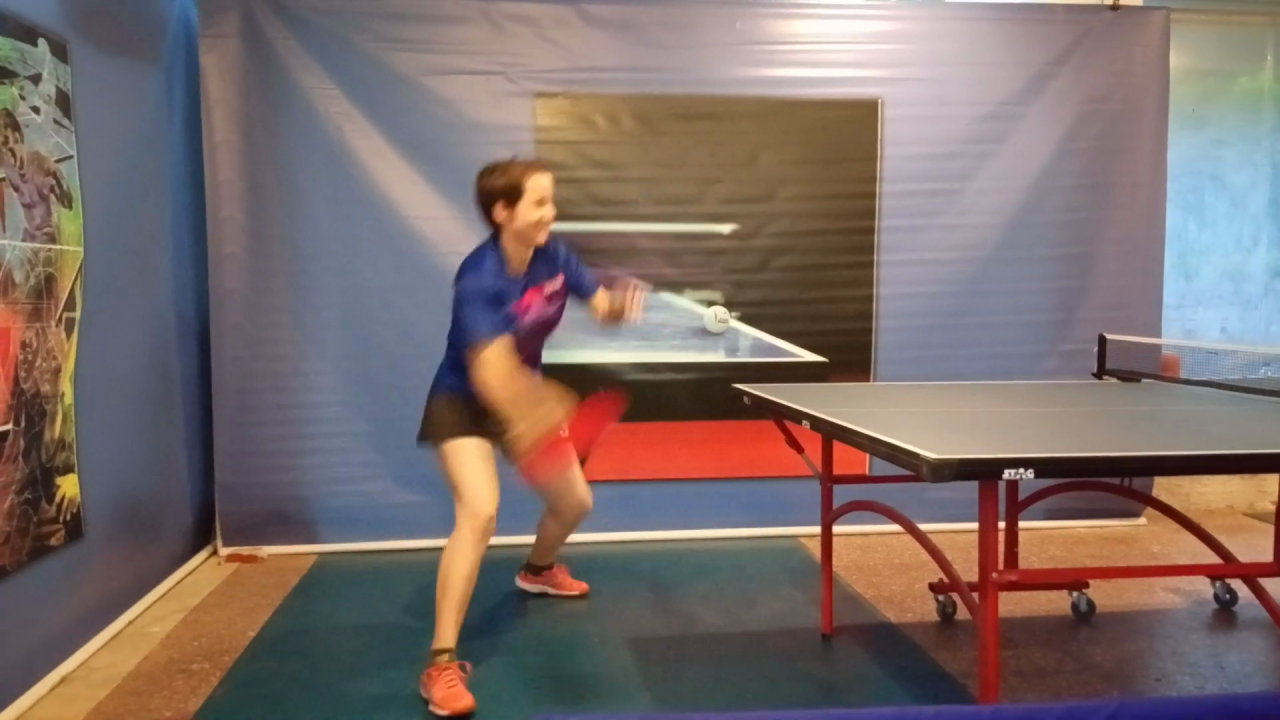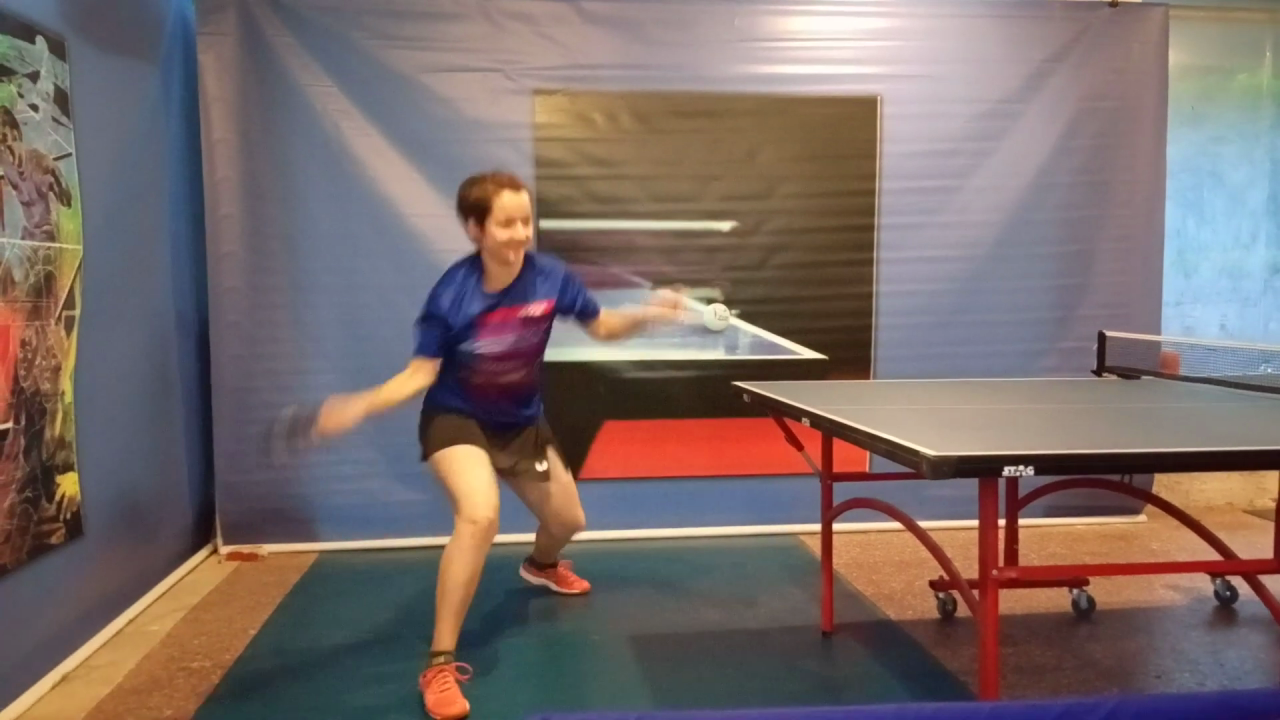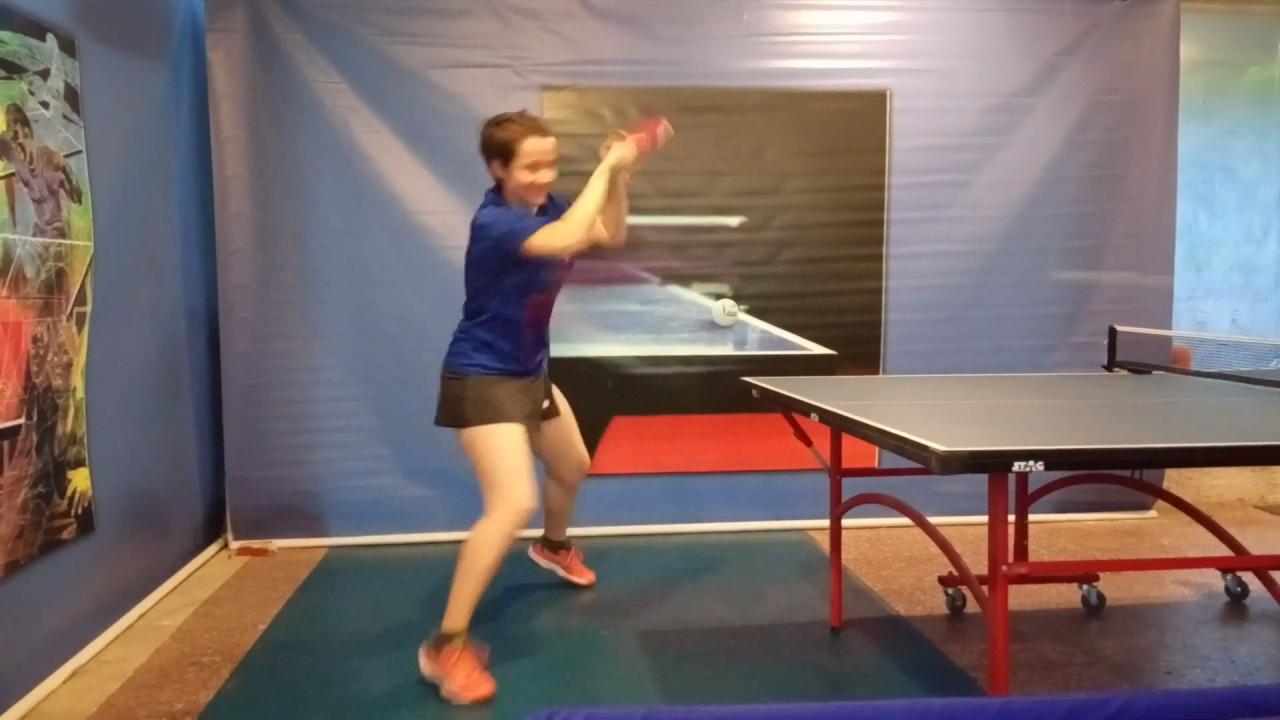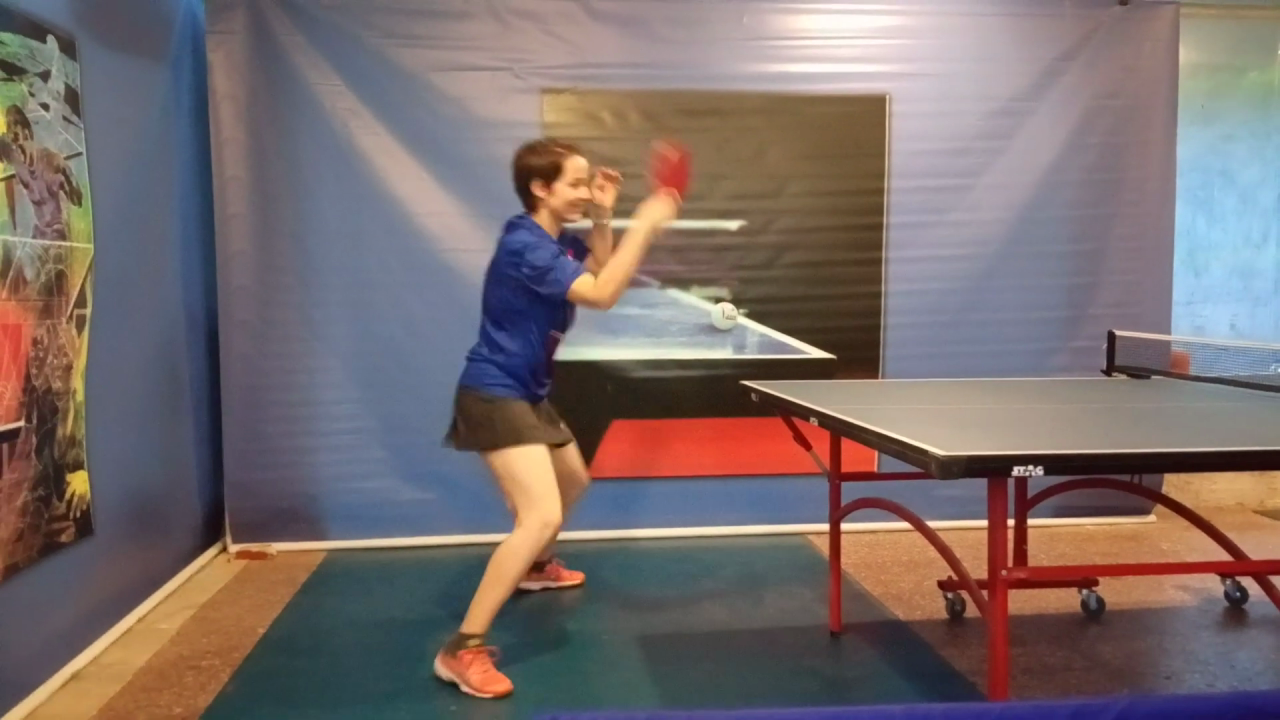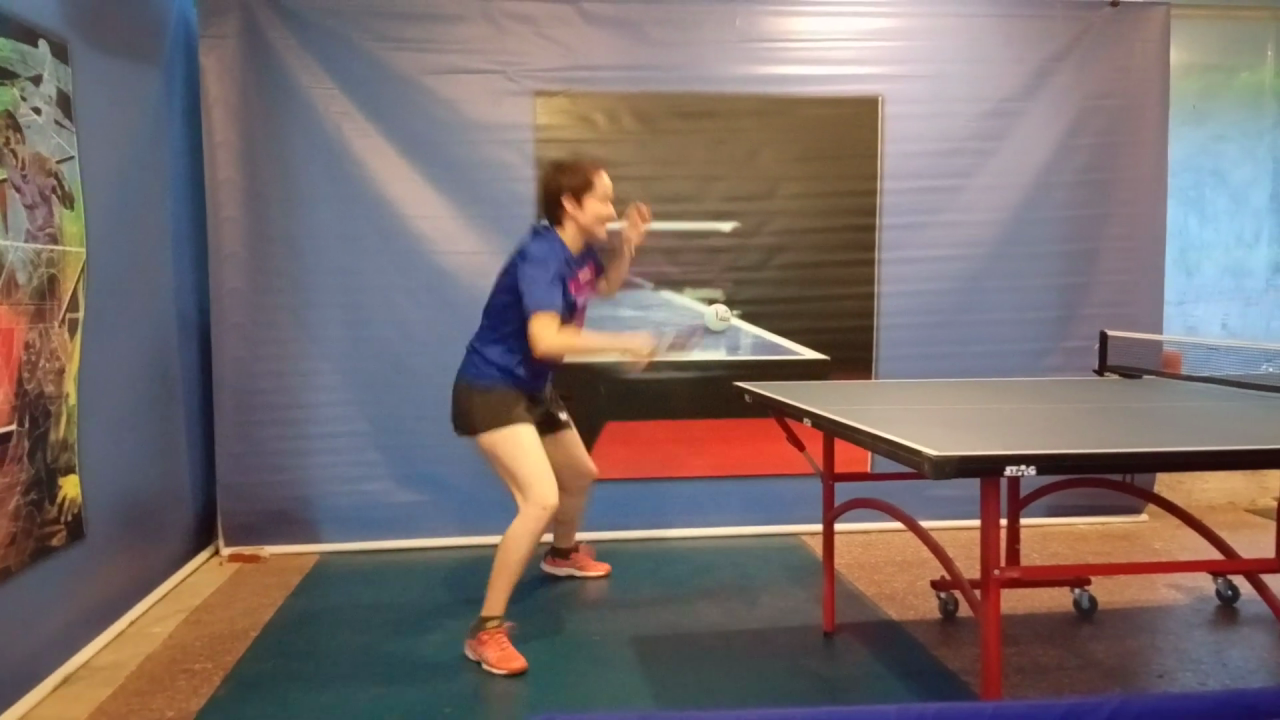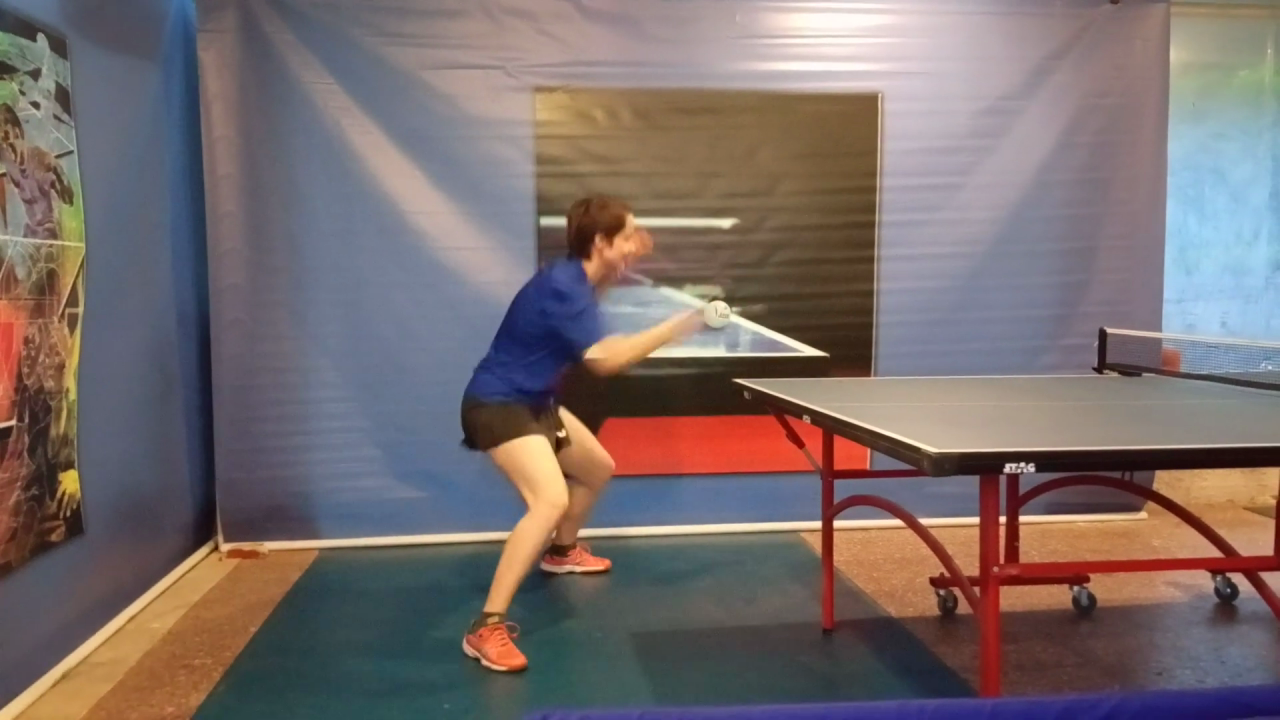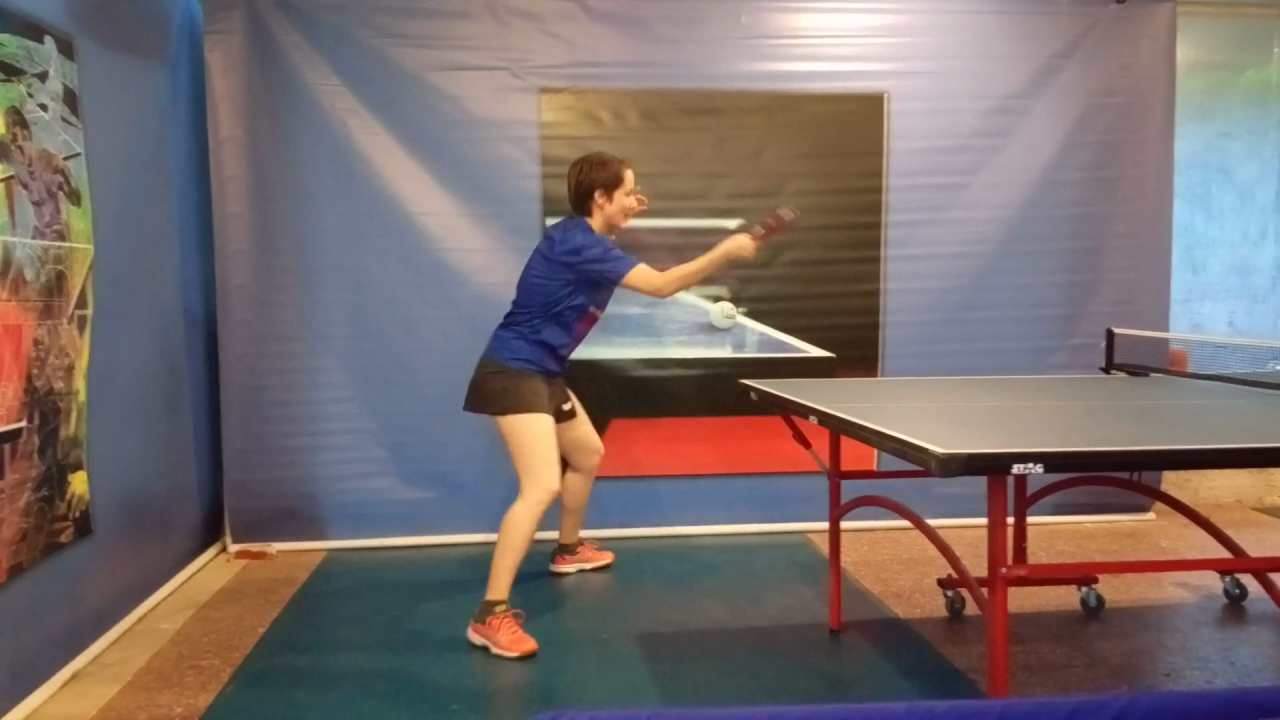
dt=0.2s
person 1, frame 1
left shoulder: (558, 255)
right shoulder: (477, 278)
left elbow: (600, 306)
right elbow: (488, 370)
left wrist: (622, 300)
right wrist: (527, 418)
left hip: (529, 403)
right hip: (468, 408)
left knee: (575, 502)
right knee: (478, 513)
left ankle: (539, 569)
right ankle: (442, 662)
person 1, frame 2
left shoulder: (553, 275)
right shoulder: (450, 289)
left elbow: (602, 327)
right elbow: (421, 372)
left wrist: (648, 316)
right wrist: (360, 407)
left hip: (522, 421)
right hip: (457, 423)
left knee: (568, 519)
right knee: (479, 517)
left ankle: (542, 564)
right ankle: (439, 665)
person 1, frame 3
left shoulder: (542, 205)
right shoulder: (495, 221)
left elbow: (606, 234)
right elbow: (569, 242)
left wrist: (615, 172)
right wrist: (606, 169)
left hip: (524, 371)
right hip: (483, 378)
left knee: (574, 466)
right knee: (514, 505)
left ankle: (555, 546)
right ankle: (447, 645)
person 1, frame 4
left shoulder: (554, 238)
right shoulder: (526, 246)
left elbow: (597, 267)
right elbow: (600, 294)
left wrist: (601, 218)
right wrist: (644, 226)
left hip: (527, 393)
right hip: (495, 397)
left knee: (573, 482)
right knee: (541, 518)
left ankle: (537, 566)
right ankle: (463, 649)
person 1, frame 5
left shoulder: (577, 251)
right shoulder: (541, 256)
left elbow: (607, 284)
right elbow: (545, 338)
left wrist: (626, 243)
right wrist: (622, 344)
left hip: (528, 389)
right hip: (489, 390)
left knee: (581, 474)
right knee: (541, 500)
left ankle: (563, 551)
right ankle: (487, 629)
person 1, frame 6
left shoulder: (573, 279)
right shoulder: (564, 291)
left elbow: (593, 293)
right elbow: (605, 359)
left wrist: (620, 268)
right wrist: (665, 332)
left hip: (530, 402)
right hip: (496, 406)
left knee: (597, 468)
right knee: (549, 504)
left ankle: (562, 550)
right ankle: (488, 627)
person 1, frame 7
left shoulder: (581, 236)
right shoulder: (580, 242)
left elbow: (610, 269)
right elbow: (659, 284)
left wrist: (623, 223)
right wrist: (724, 251)
left hip: (540, 370)
right hip: (513, 372)
left knee: (587, 455)
right knee: (539, 487)
left ankle: (568, 548)
right ankle: (492, 615)
